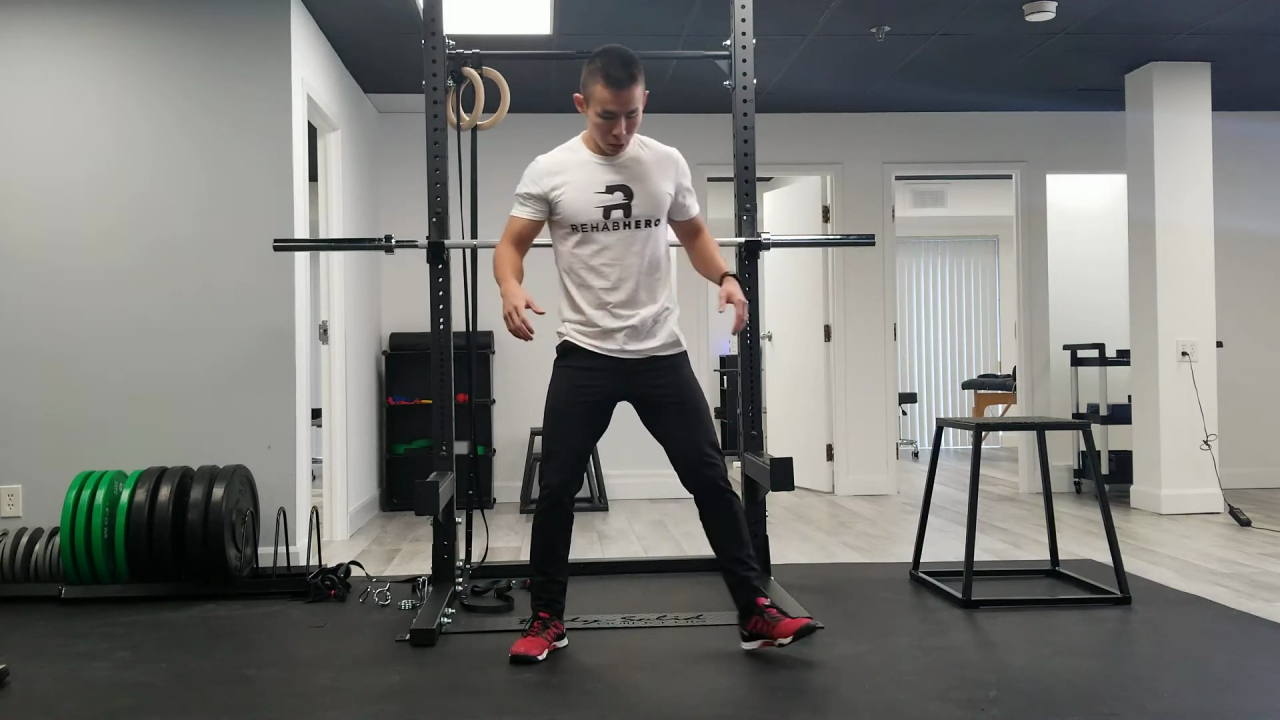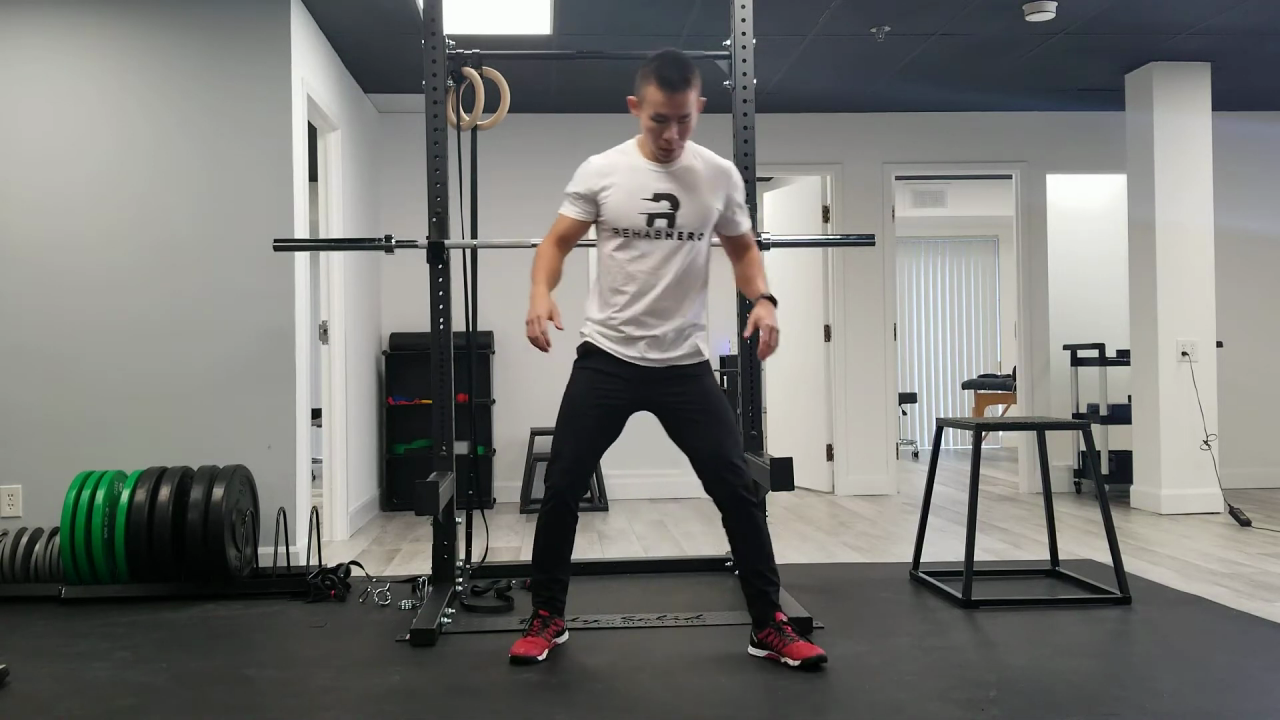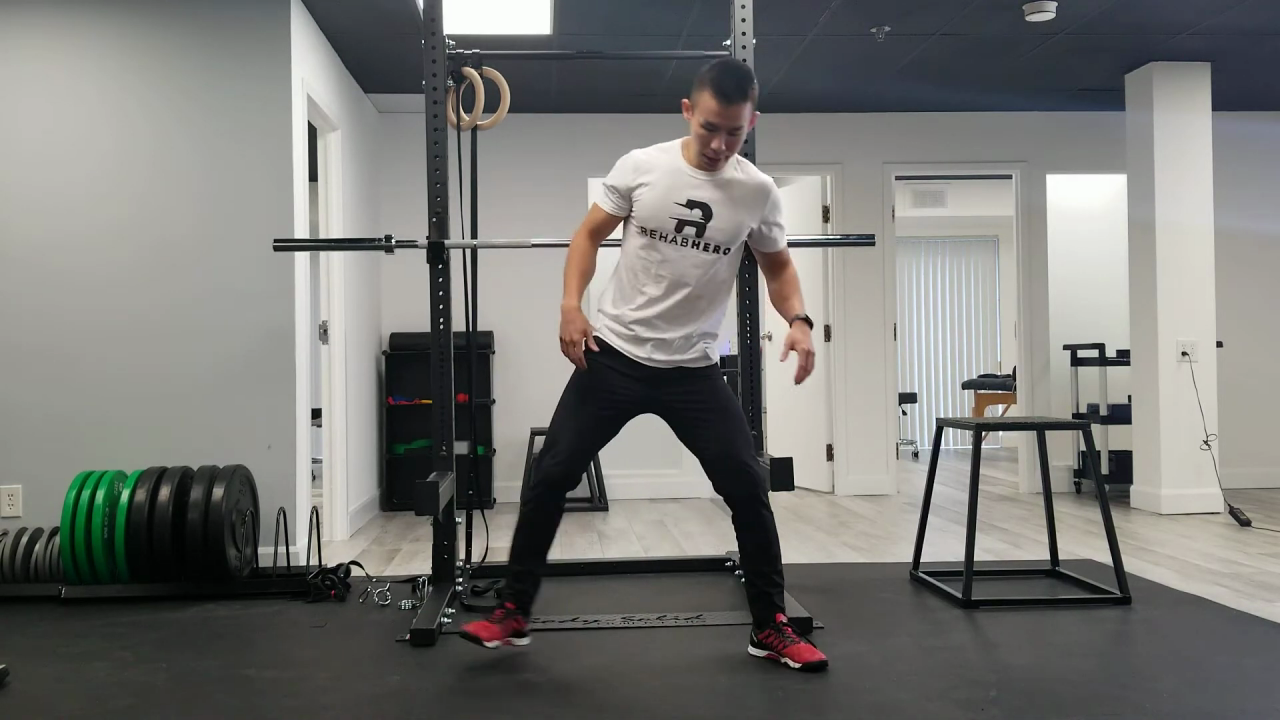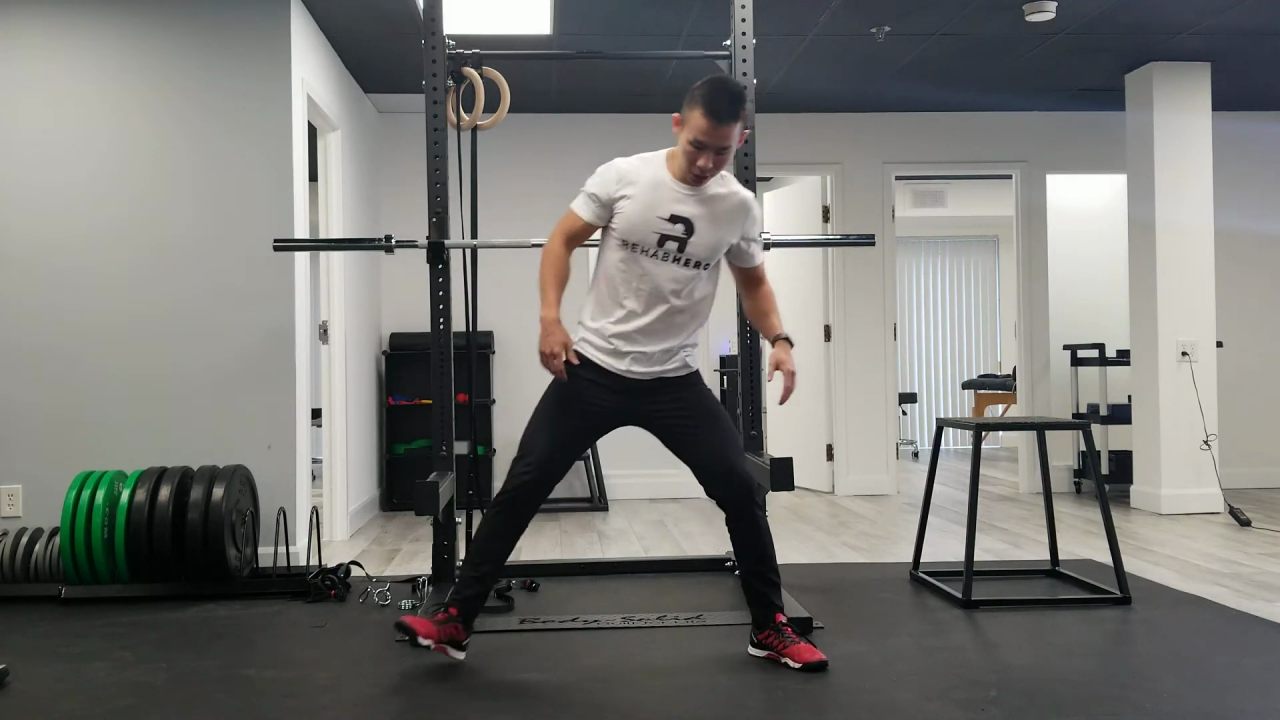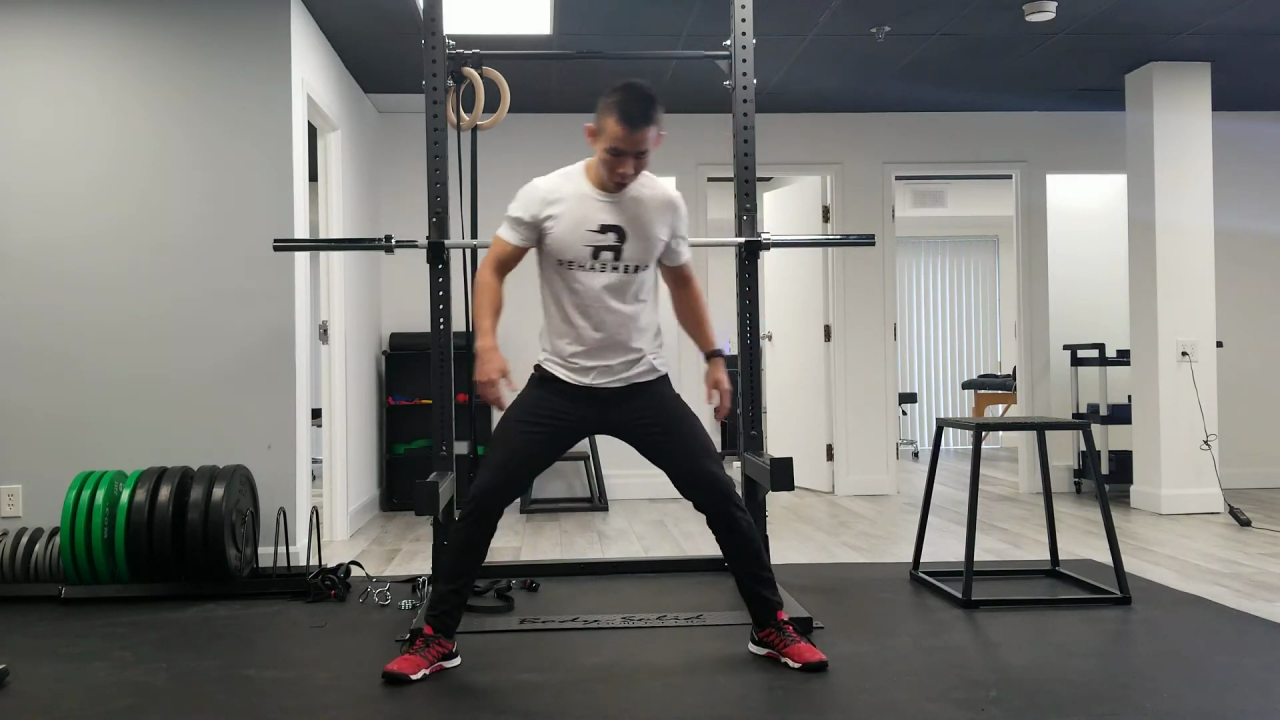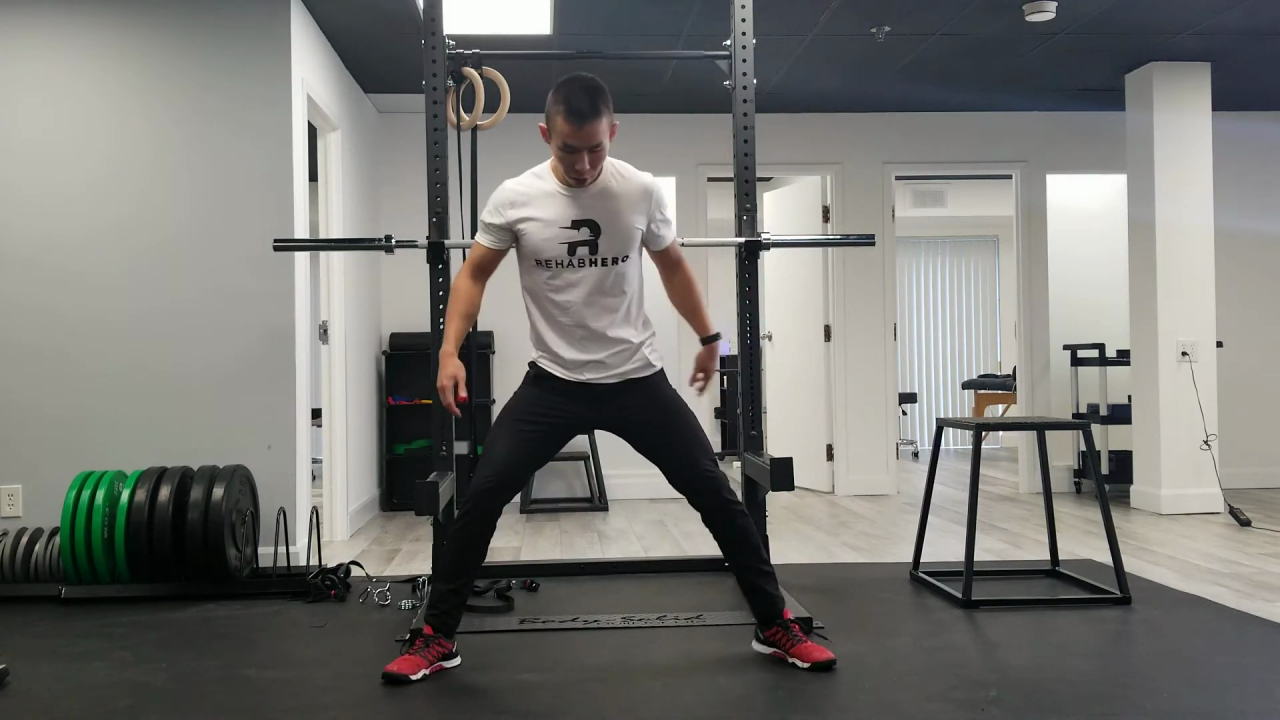
dt=0.2s
person 1, frame 1
left shoulder: (666, 162)
right shoulder: (549, 170)
left elbow: (693, 234)
right elbow: (510, 244)
left wrist: (725, 277)
right wrist: (511, 289)
left hip: (660, 352)
right hip: (585, 353)
left knee: (710, 478)
right knee: (556, 488)
left ankle: (755, 613)
right ankle: (546, 620)
person 1, frame 2
left shoulder: (720, 176)
right shoulder: (601, 172)
left elbow: (743, 248)
right elbow: (556, 242)
left wrist: (763, 300)
right wrist: (541, 294)
left hip: (682, 363)
right hip: (604, 357)
left knee: (736, 488)
right knee: (562, 486)
left ankle: (769, 626)
right ankle: (546, 619)
person 1, frame 3
left shoulder: (759, 192)
right shoulder: (640, 166)
left elbow: (778, 266)
right elbow: (588, 236)
left wrist: (799, 320)
right wrist: (572, 305)
left hip: (692, 367)
right hip: (615, 355)
left knee: (747, 488)
right knee: (551, 477)
left ankle: (772, 627)
right ankle: (512, 611)
person 1, frame 4
left shoulder: (739, 207)
right shoulder: (619, 178)
left elbow: (753, 282)
right elbow: (561, 243)
left wrist: (778, 340)
right wrist: (550, 316)
left hip: (674, 378)
right hip: (595, 369)
left knee: (740, 491)
right knee: (523, 487)
left ankle: (770, 628)
right ankle: (454, 620)
person 1, frame 5
left shoulder: (666, 203)
right shoulder: (542, 196)
left elbow: (682, 282)
right elbow: (492, 270)
left wrist: (713, 356)
right wrist: (485, 343)
left hip: (642, 385)
right hip: (560, 384)
left knee: (717, 494)
right knee: (485, 497)
left ankle: (772, 627)
right ankle: (437, 636)
person 1, frame 6
left shoulder: (640, 191)
right shoulder: (514, 197)
left elbow: (672, 267)
right elbow: (473, 274)
left wrist: (709, 339)
right wrist: (450, 350)
left hip: (635, 379)
right hip: (553, 382)
left knee: (713, 493)
right knee: (482, 496)
left ankle: (776, 626)
right ankle: (435, 637)
